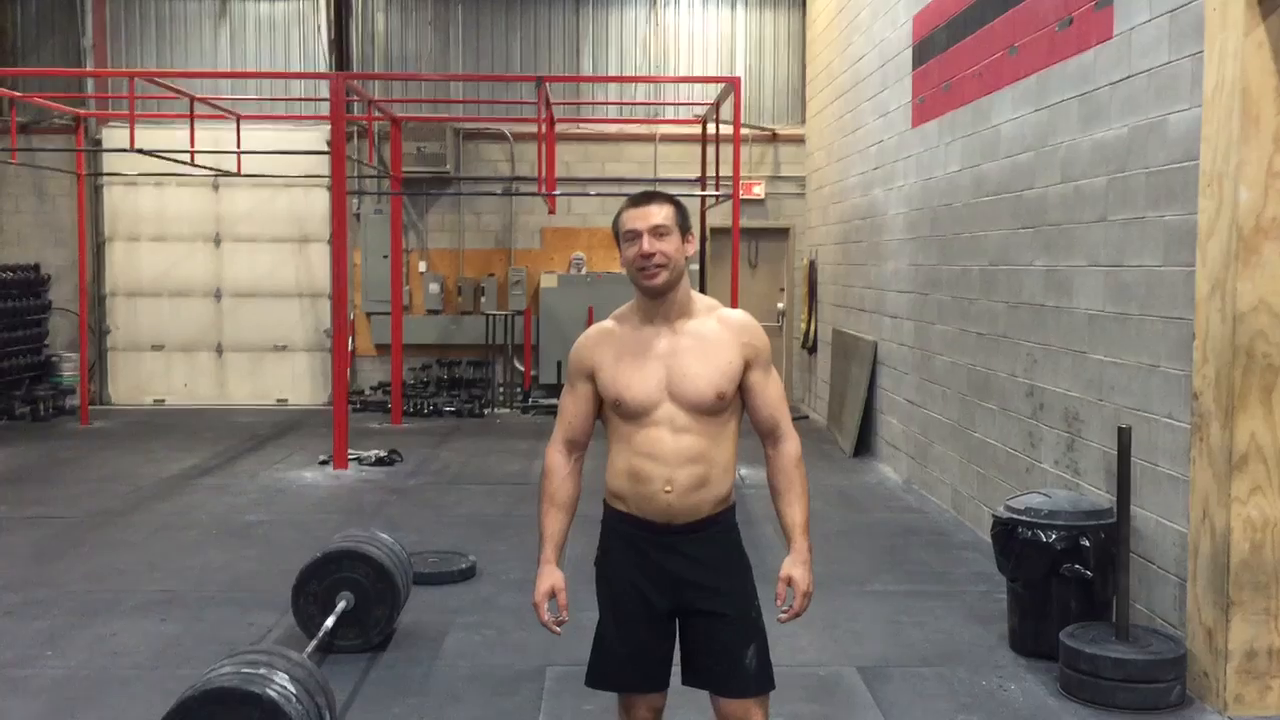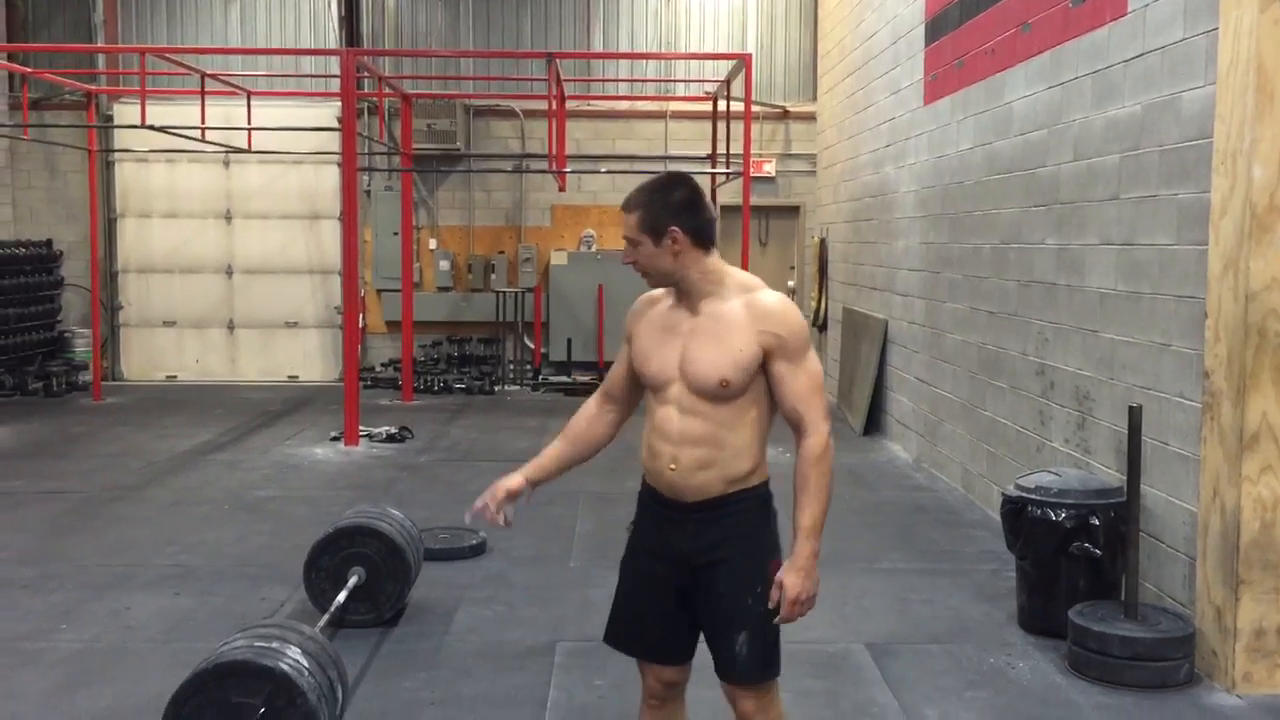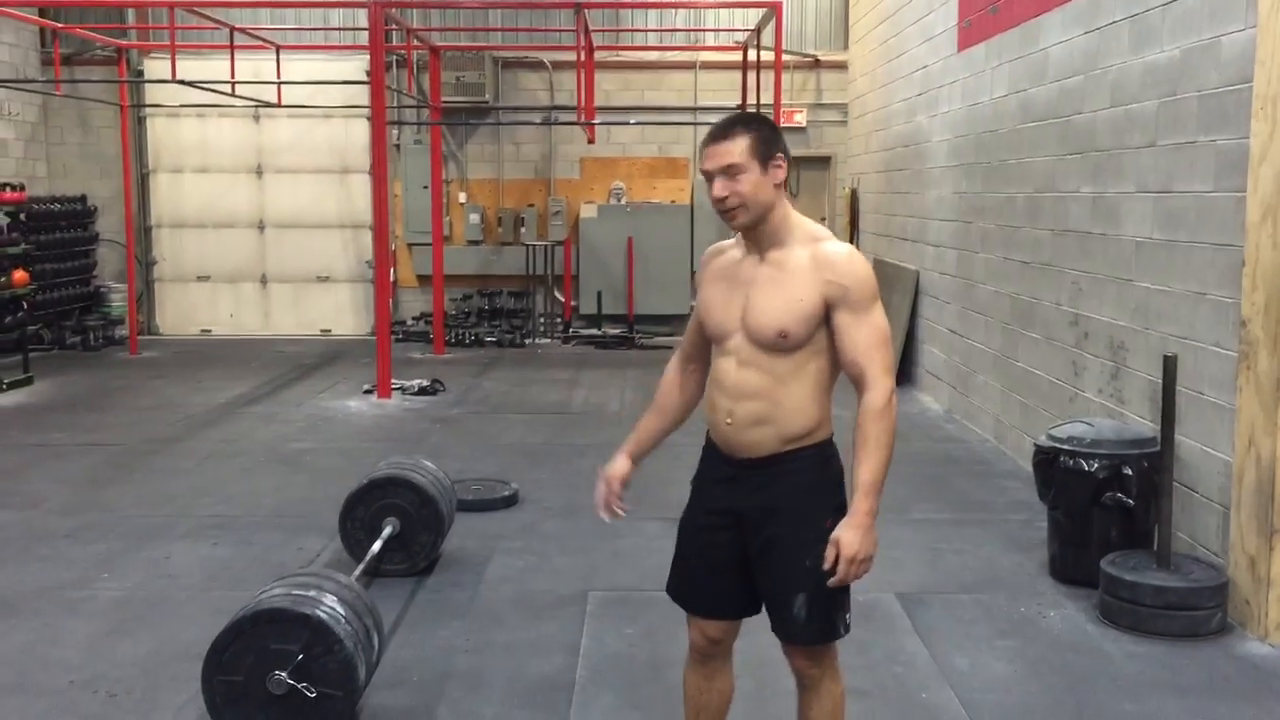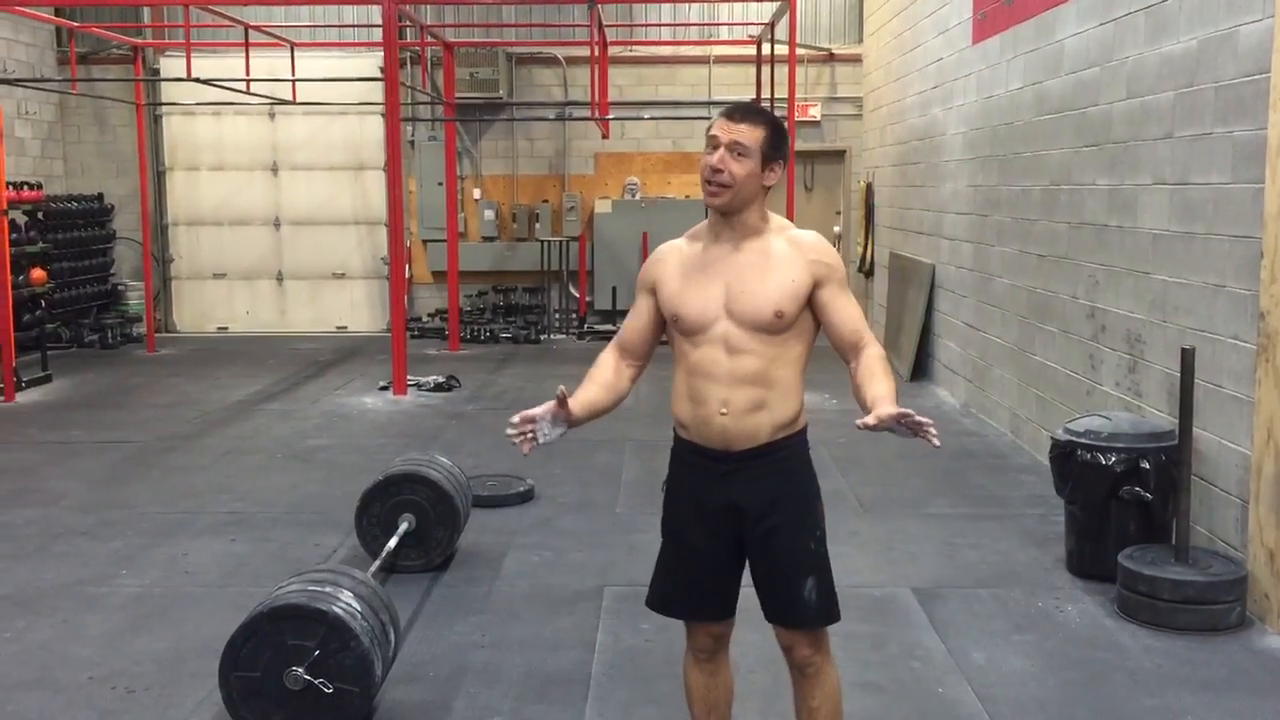
dt=0.7s
person 1, frame 1
left shoulder: (740, 332)
right shoulder: (597, 344)
left elbow: (780, 441)
right elbow: (565, 451)
left wrist: (799, 547)
right wrist: (549, 558)
left hip: (713, 542)
right hip: (629, 545)
person 1, frame 2
left shoulder: (769, 315)
right shoulder: (646, 312)
left elbow: (814, 434)
right elbow: (608, 406)
left wrist: (805, 552)
right wrist: (529, 475)
left hip: (736, 523)
right hip: (657, 519)
person 1, frame 3
left shoulder: (836, 266)
right shoulder: (715, 262)
left elbow: (877, 391)
left wrist: (862, 512)
right wrist: (630, 452)
left hip: (797, 481)
right hip: (718, 473)
left knee: (810, 656)
right knee: (705, 639)
person 1, frame 4
left shoulder: (809, 254)
right shoulder: (666, 261)
left elbow: (860, 347)
right elbow: (625, 356)
left wrist: (882, 405)
right wrist: (572, 410)
left hip: (779, 469)
right hip: (694, 471)
left knee: (805, 644)
right knee: (704, 636)
